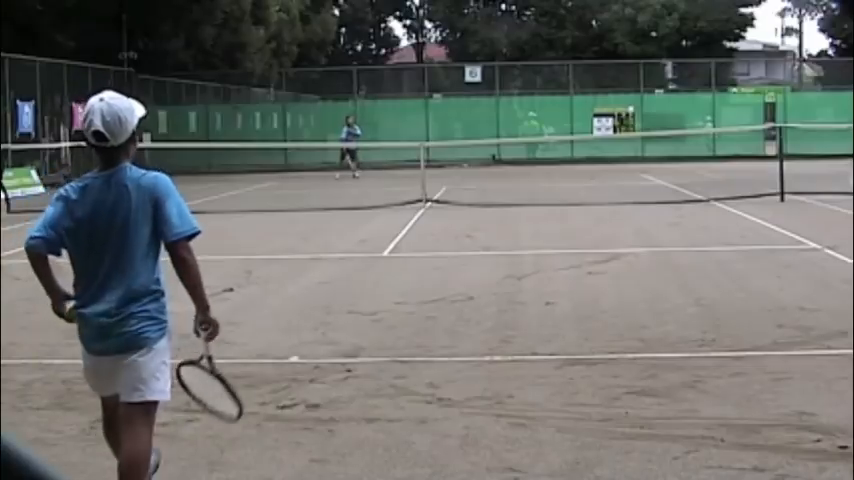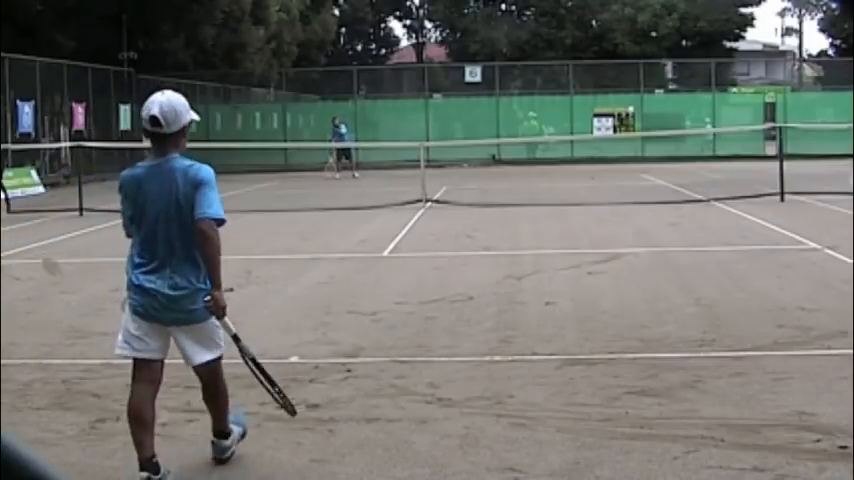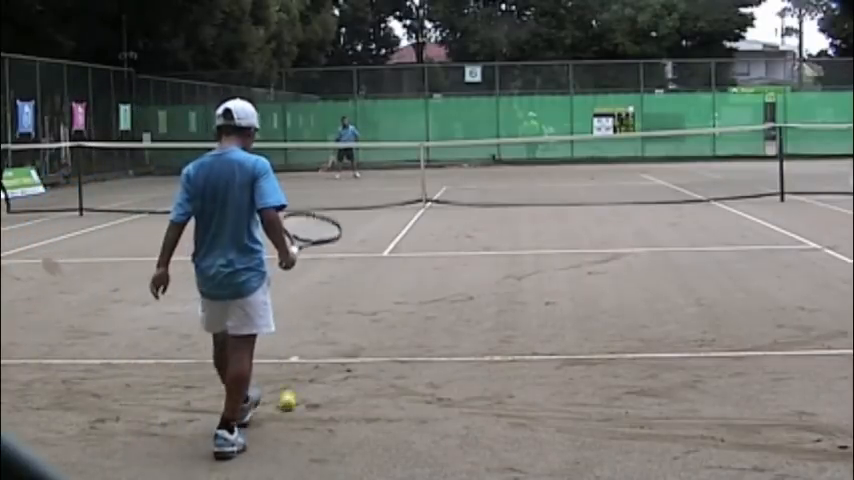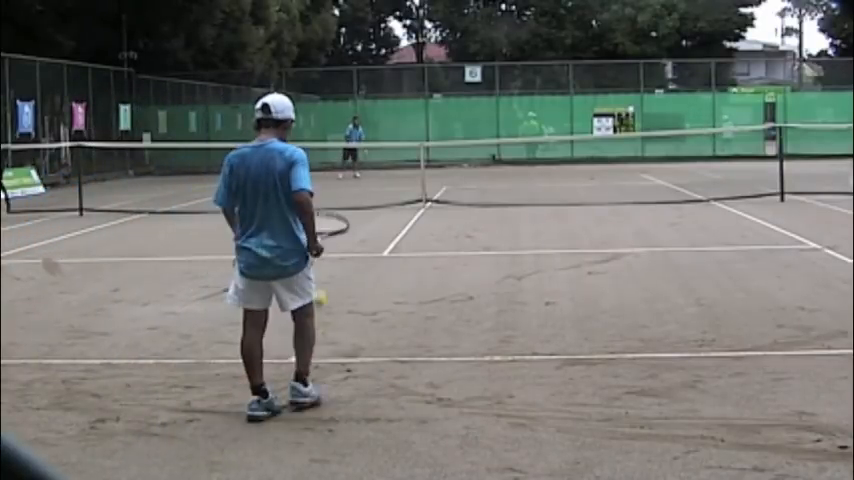
dt=0.5s
person 1, frame 1
left shoulder: (72, 195)
right shoulder: (155, 186)
left elbow: (35, 246)
right elbow: (181, 252)
left wrist: (56, 296)
right wrist: (203, 309)
left hip: (94, 325)
right hip: (143, 324)
left knee: (112, 407)
right knee: (138, 422)
person 1, frame 2
left shoulder: (129, 179)
right shoulder: (199, 175)
right elbow: (206, 229)
right wrist: (216, 288)
left hip: (145, 297)
right hip: (192, 296)
left knee: (144, 382)
right knee: (211, 376)
right ankle: (223, 437)
person 1, frame 3
left shoulder: (193, 170)
right shoulder: (256, 166)
left elbow: (177, 221)
right elbow: (269, 215)
left wrist: (162, 267)
right wrist: (285, 251)
left hip: (208, 274)
right hip: (245, 272)
left knee: (222, 345)
right knee: (240, 352)
left ankle: (240, 403)
right ankle: (227, 432)
person 1, frame 4
left shoulder: (234, 159)
right shoulder: (293, 155)
left elbow: (226, 206)
right elbow: (302, 199)
right wrist: (312, 239)
left hip: (250, 255)
right hip: (289, 254)
left knee: (253, 326)
right knee: (304, 317)
left ankle: (259, 397)
right ankle: (301, 386)
